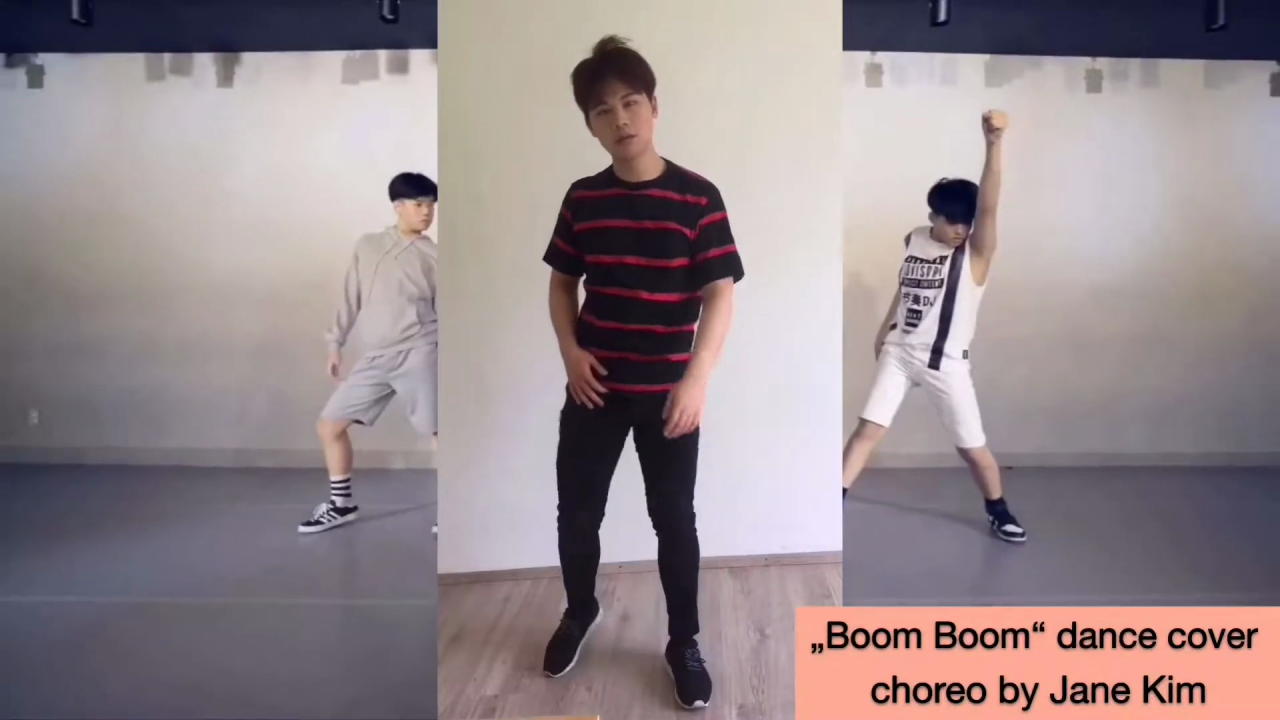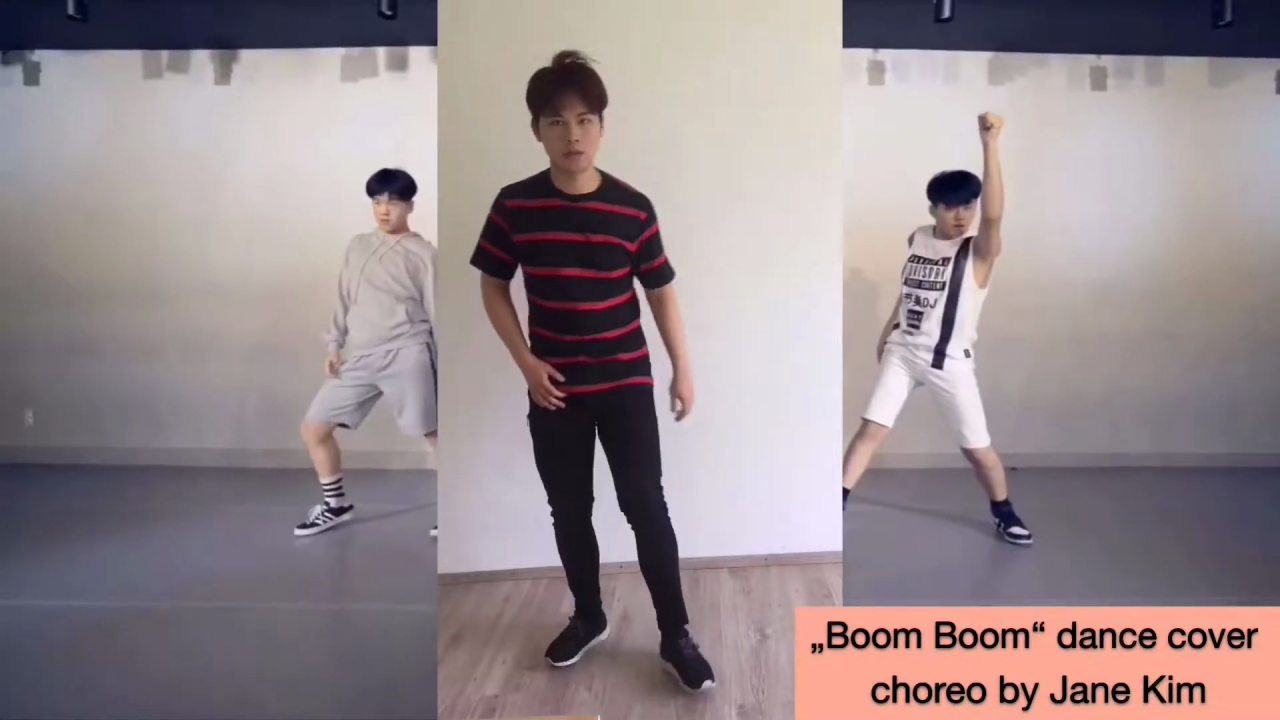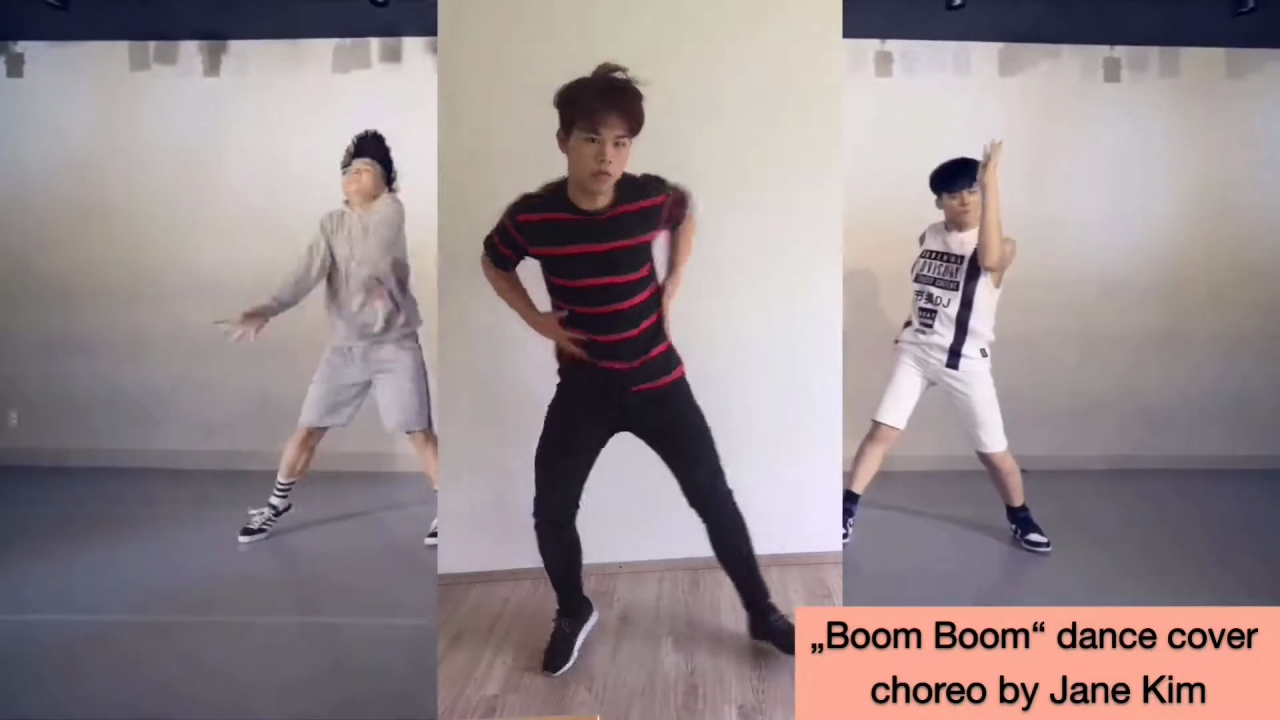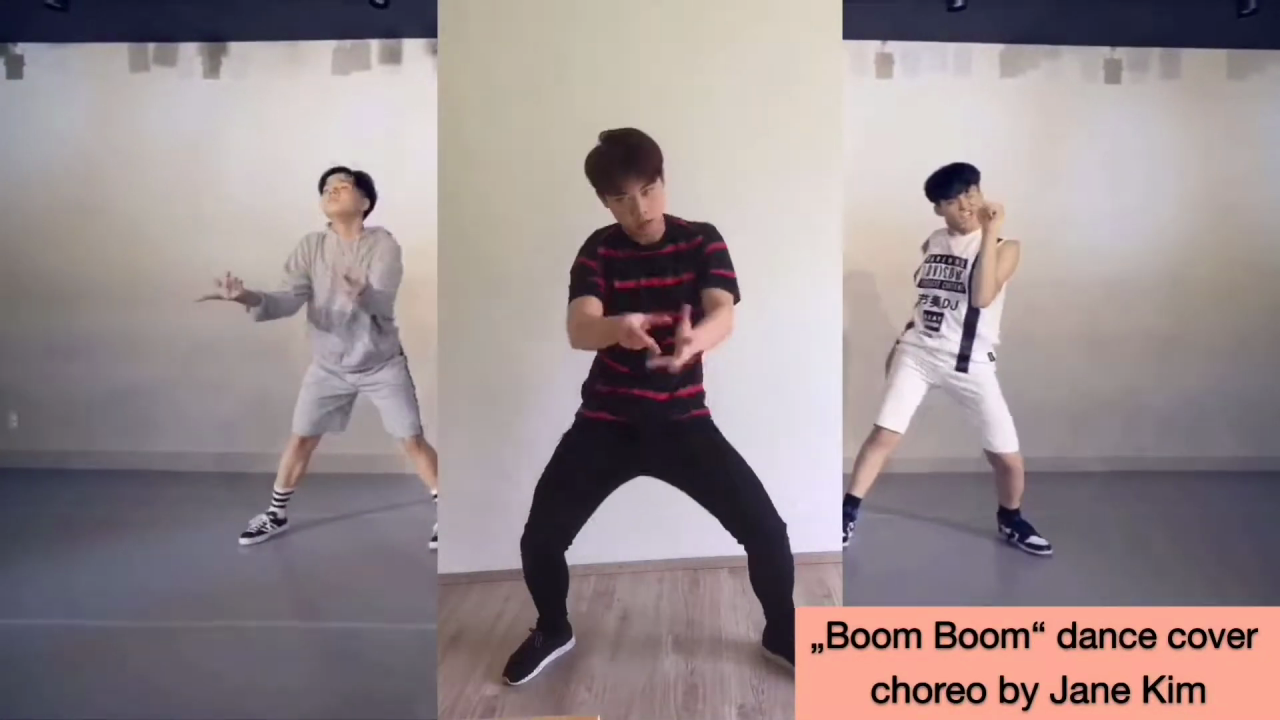
dt=0.5s
person 1, frame 1
left shoulder: (697, 197)
right shoulder: (582, 199)
left elbow: (719, 295)
right elbow: (562, 283)
left wrist: (694, 381)
right wrist: (569, 352)
left hip: (666, 386)
right hip: (594, 383)
left knee: (673, 516)
right knee: (576, 512)
left ankle: (684, 644)
right ankle: (578, 611)
person 1, frame 2
left shoulder: (632, 208)
right shoulder: (515, 205)
left elbow: (661, 290)
right elbow: (494, 286)
left wrist: (683, 370)
right wrist: (526, 361)
left hip: (625, 382)
right hip: (554, 388)
left knee: (646, 506)
right knee: (569, 510)
left ankle: (675, 633)
right ankle: (588, 617)
person 1, frame 3
left shoulder: (648, 194)
right shoulder: (535, 214)
left elbow: (681, 216)
right elbow: (494, 263)
left wrist: (664, 285)
right wrist: (542, 322)
left hip: (657, 381)
right hip: (584, 388)
left knee: (711, 498)
right knee: (551, 510)
left ankle: (763, 613)
right ankle: (574, 613)
person 1, frame 4
left shoulder: (701, 240)
right shoulder: (599, 250)
left elbow: (723, 314)
right elbow: (580, 328)
left wrist: (691, 342)
right wrist: (622, 329)
left hip: (682, 420)
right hip: (605, 422)
left knee: (765, 527)
right knee: (539, 539)
left ankle: (782, 632)
right ankle: (553, 631)
person 2, frame 1
left shoulder: (977, 252)
right shoulder: (914, 240)
left elbow: (988, 206)
left wrist: (994, 143)
right wrist: (885, 327)
left hip: (947, 361)
right hip: (899, 352)
left knee: (972, 446)
right knee: (869, 428)
left ankle: (999, 511)
person 2, frame 2
left shoulder: (980, 251)
right shoulder: (917, 239)
left elbow: (994, 214)
left wrist: (990, 143)
right wrist: (889, 328)
left hip: (950, 362)
right hip: (902, 352)
left knee: (978, 447)
right knee: (871, 429)
left ankle: (1004, 513)
right ankle: (837, 504)
person 2, frame 3
left shoulder: (1001, 246)
right shoulder: (929, 236)
left elbow: (988, 262)
left wrist: (990, 182)
right wrist: (907, 331)
left hip: (966, 361)
right hip: (915, 351)
left knee: (994, 452)
right knee: (882, 431)
left ankle: (1021, 520)
right ankle: (845, 512)
person 2, frame 4
left shoulder: (1005, 247)
right shoulder: (933, 244)
left elbow: (982, 298)
left wrist: (989, 234)
right wrist: (900, 343)
left hip: (971, 363)
right hip: (917, 354)
left knee: (1006, 454)
right knee: (883, 436)
left ankle: (1012, 521)
right ankle: (847, 516)
person 3, frame 1
left shoulder: (433, 255)
right shoulder: (367, 246)
right elbow: (351, 298)
right wrist: (335, 343)
left hip: (419, 354)
right hip: (375, 357)
left knee: (440, 431)
right knee: (329, 424)
right ankle: (342, 505)
person 3, frame 2
left shoulder: (423, 253)
right shoulder: (357, 246)
left elbow: (437, 313)
right elbow: (345, 301)
right wrist: (334, 345)
left hip: (406, 355)
right hip: (360, 358)
left knee: (433, 434)
right knee: (313, 427)
right ankle: (336, 505)
person 3, frame 3
left shoulder: (389, 209)
right shoulder: (332, 222)
left elbow: (385, 247)
right elbow: (308, 271)
left wrist: (378, 274)
right wrist: (267, 308)
left hip: (396, 345)
right hip: (345, 347)
left knee: (419, 432)
right knee: (308, 429)
right ankle: (276, 505)
person 3, frame 4
left shoulder: (383, 245)
right shoulder: (311, 246)
left elbow: (384, 303)
right elbow: (290, 298)
left wrist: (363, 292)
right wrist: (249, 297)
left hip: (383, 364)
right hip: (329, 365)
left knee: (412, 441)
right knee: (301, 438)
right ankle: (276, 514)
